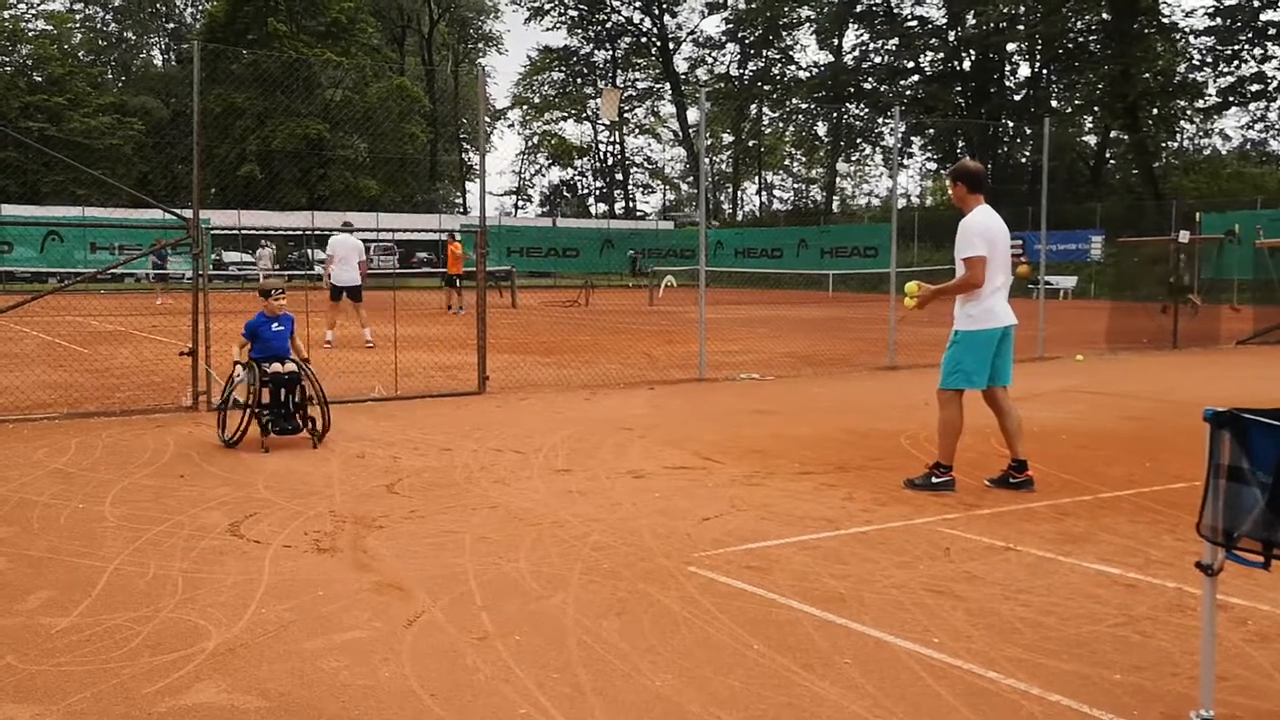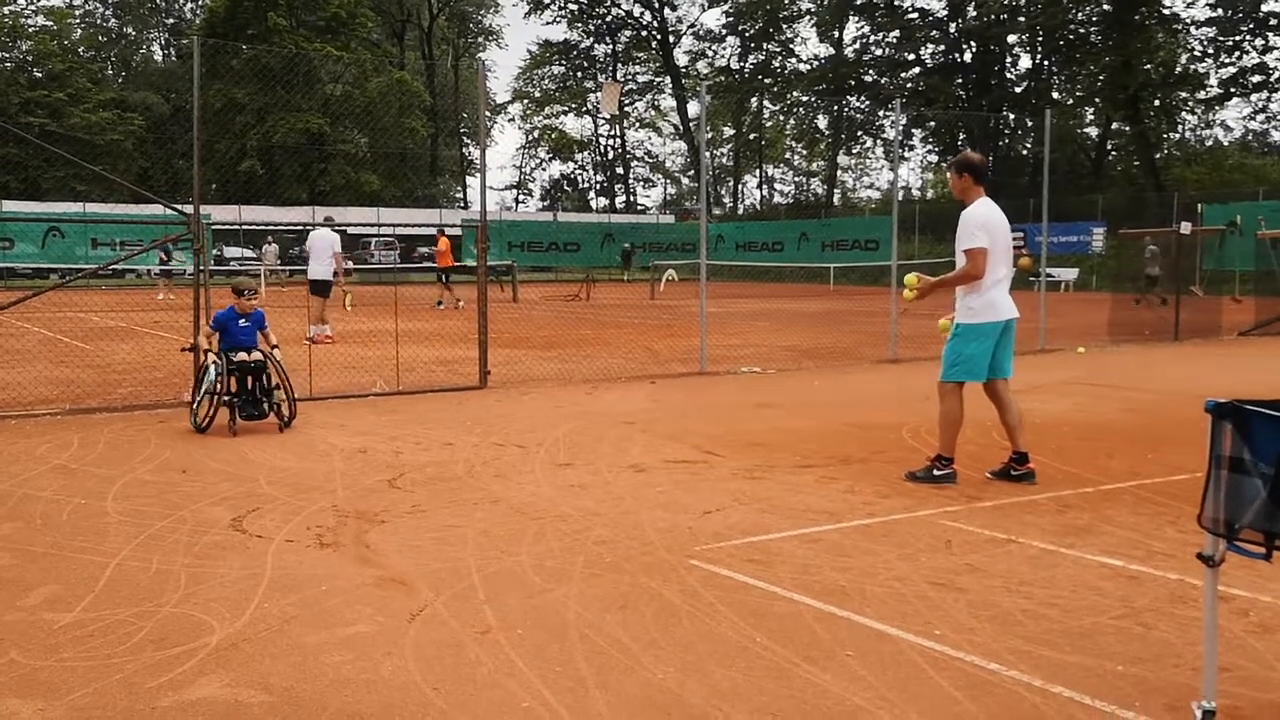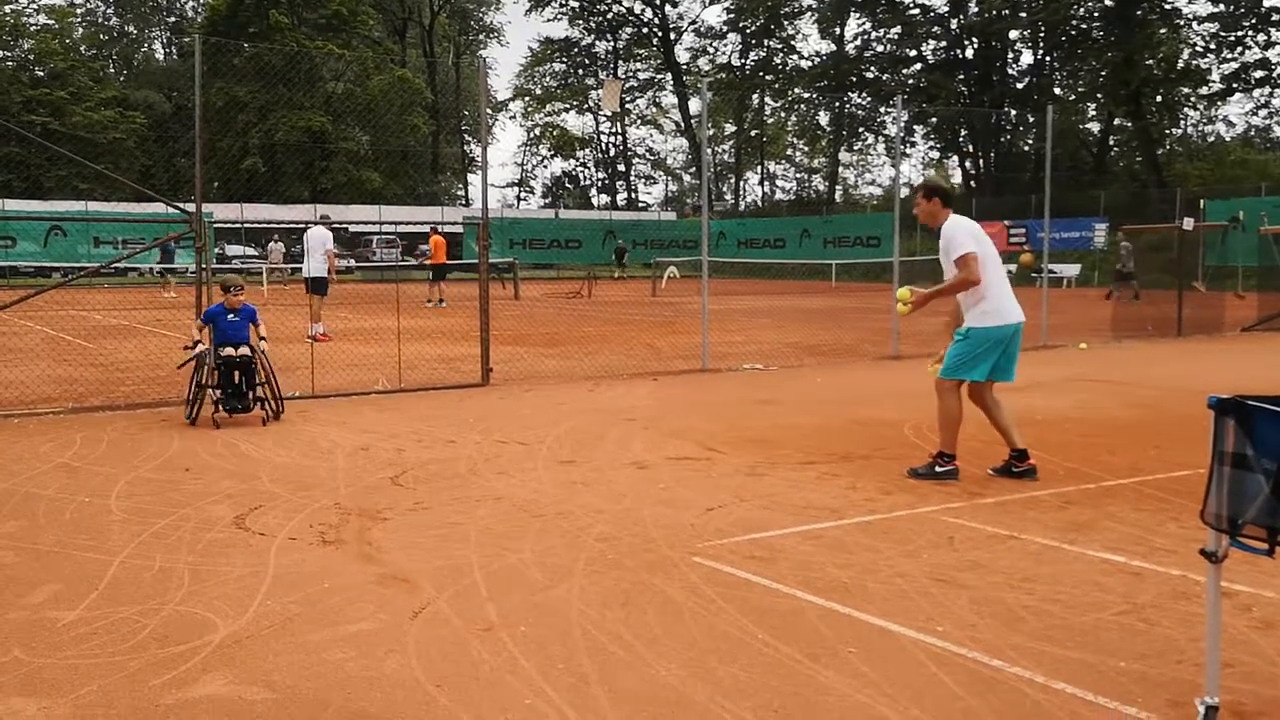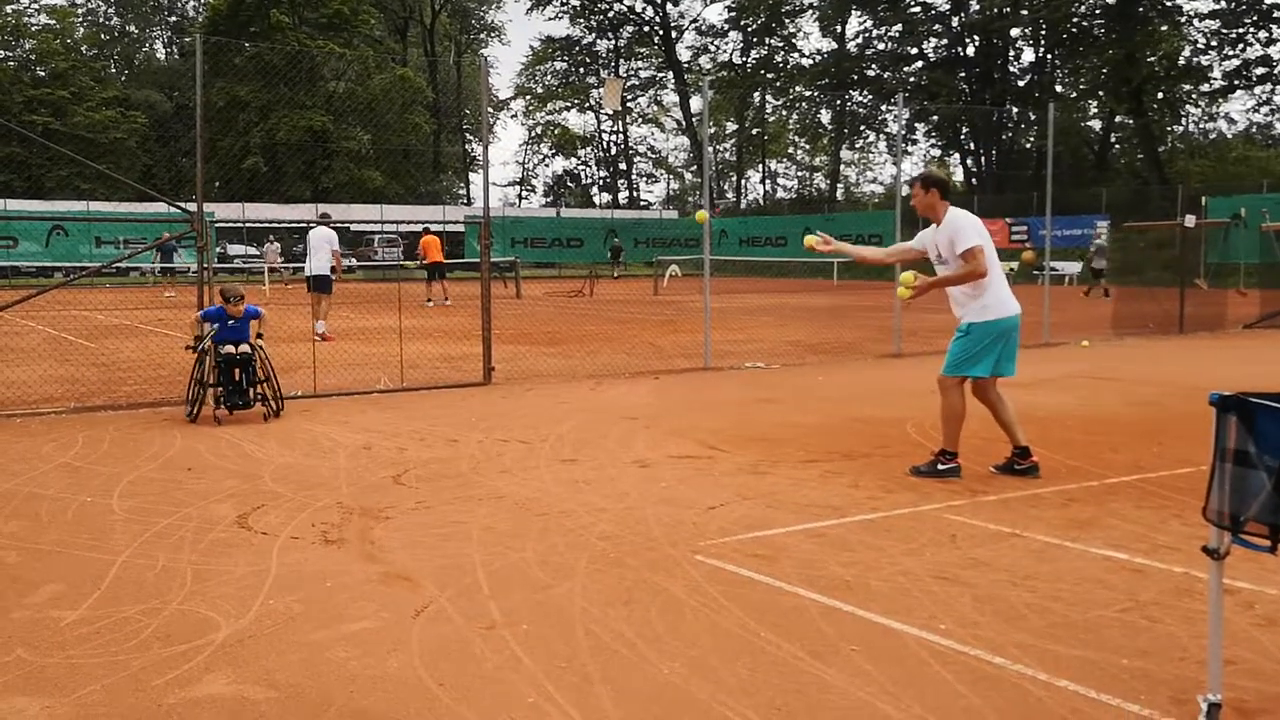
dt=0.5s
person 1, frame 1
left shoulder: (971, 223)
right shoulder: (996, 220)
left elbow: (975, 279)
left wrist: (934, 292)
left hip: (977, 323)
right hip: (1000, 320)
left knee: (949, 393)
right knee: (997, 393)
left ankle: (942, 472)
right ankle: (1019, 470)
person 1, frame 2
left shoulder: (973, 215)
right shoulder: (995, 213)
left elbow: (975, 270)
left wrist: (934, 284)
right wrist: (960, 305)
left hip: (978, 317)
right hip: (1001, 313)
left knee: (949, 386)
right knee: (998, 386)
left ankle: (944, 465)
right ankle: (1020, 462)
person 1, frame 3
left shoulder: (956, 228)
right shoulder: (947, 239)
left elbow: (971, 277)
right elbow: (956, 300)
left wrist: (928, 295)
right wrist: (949, 347)
left hip: (988, 322)
right hip: (1007, 320)
left knee: (947, 383)
right knee: (980, 391)
left ankle: (945, 461)
right ankle: (1021, 459)
person 1, frame 4
left shoulder: (960, 221)
right shoulder: (931, 236)
left elbow: (979, 269)
right elbow: (885, 255)
left wrist: (932, 283)
right wrist: (838, 247)
left hip: (988, 316)
right hip: (1000, 316)
left knee: (949, 381)
right knee: (984, 387)
left ankle: (948, 459)
right ankle: (1023, 457)
